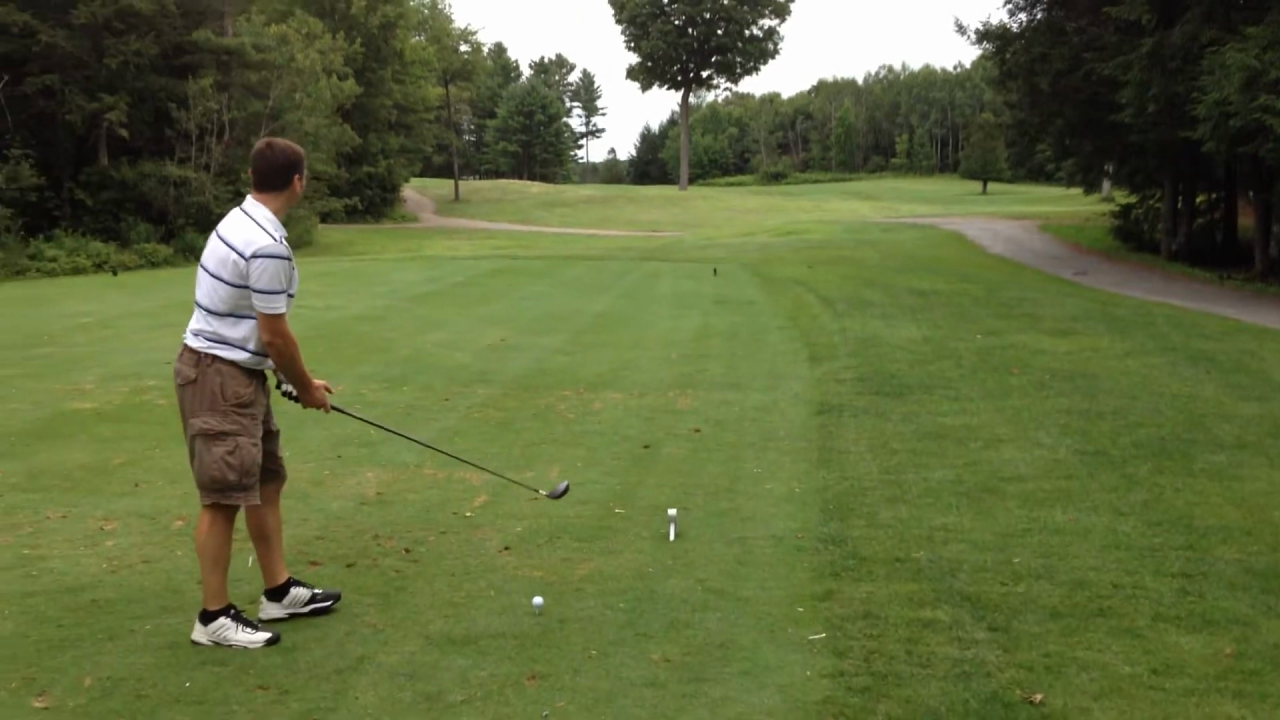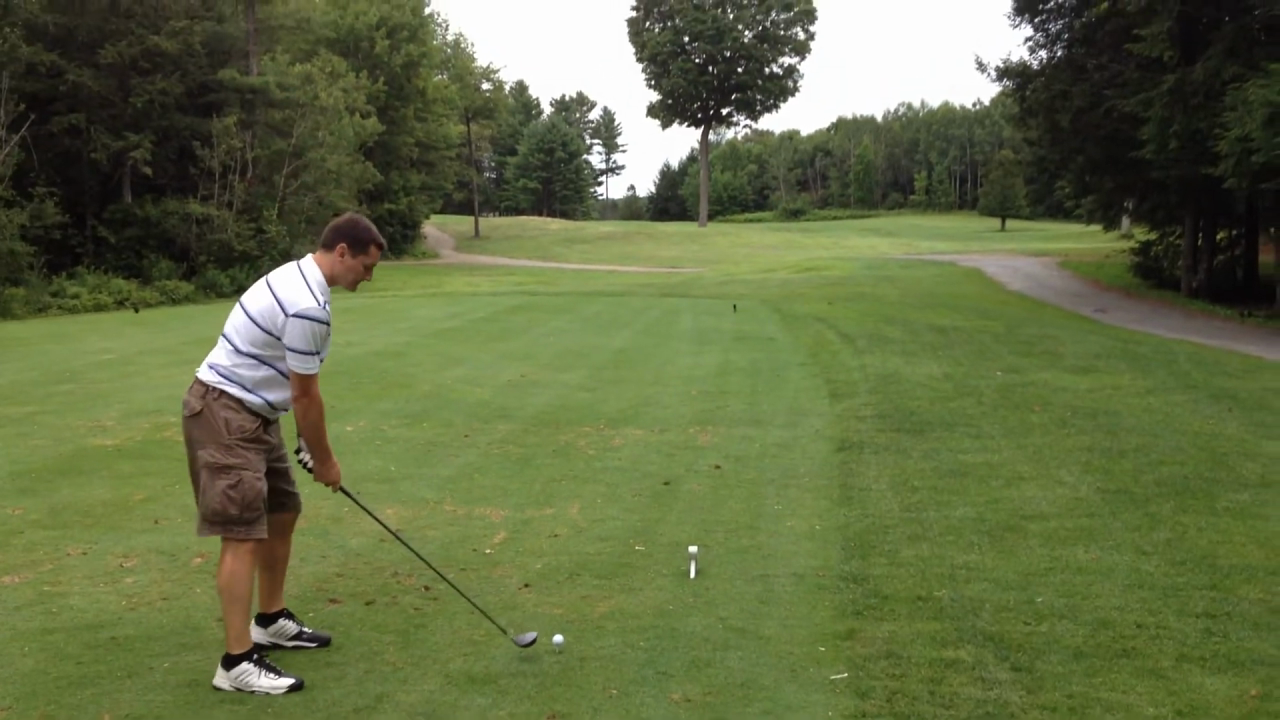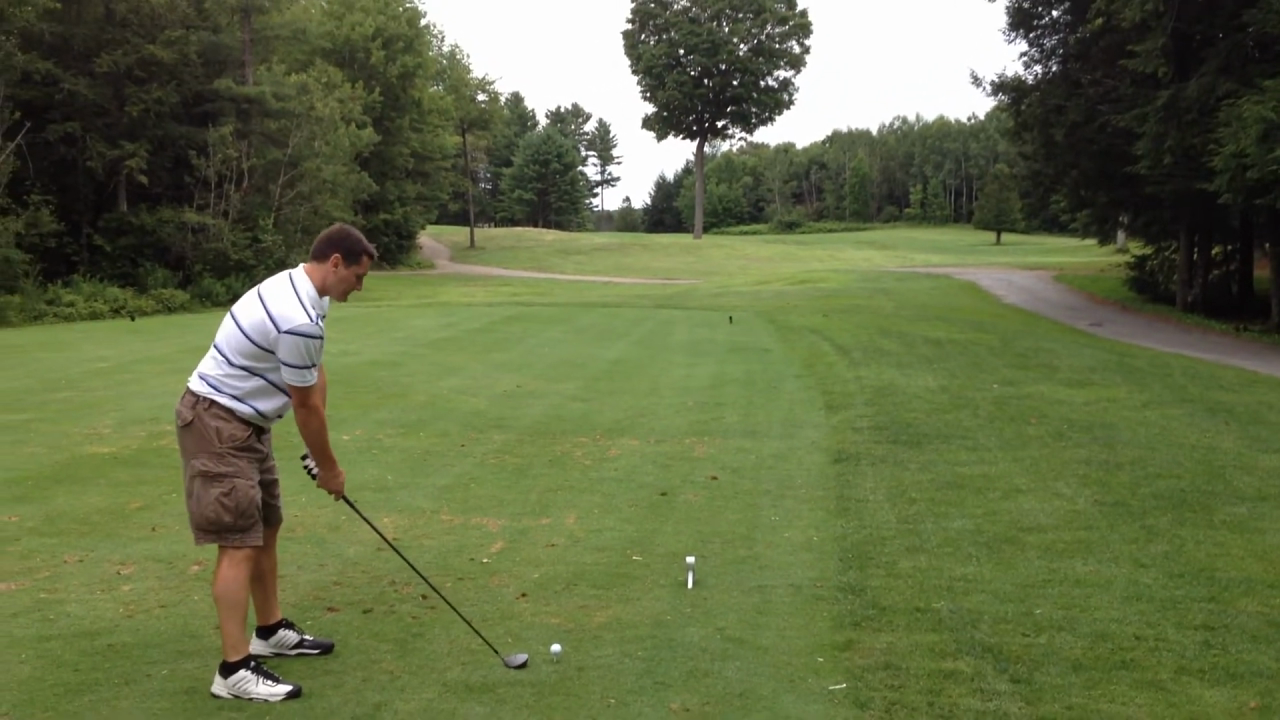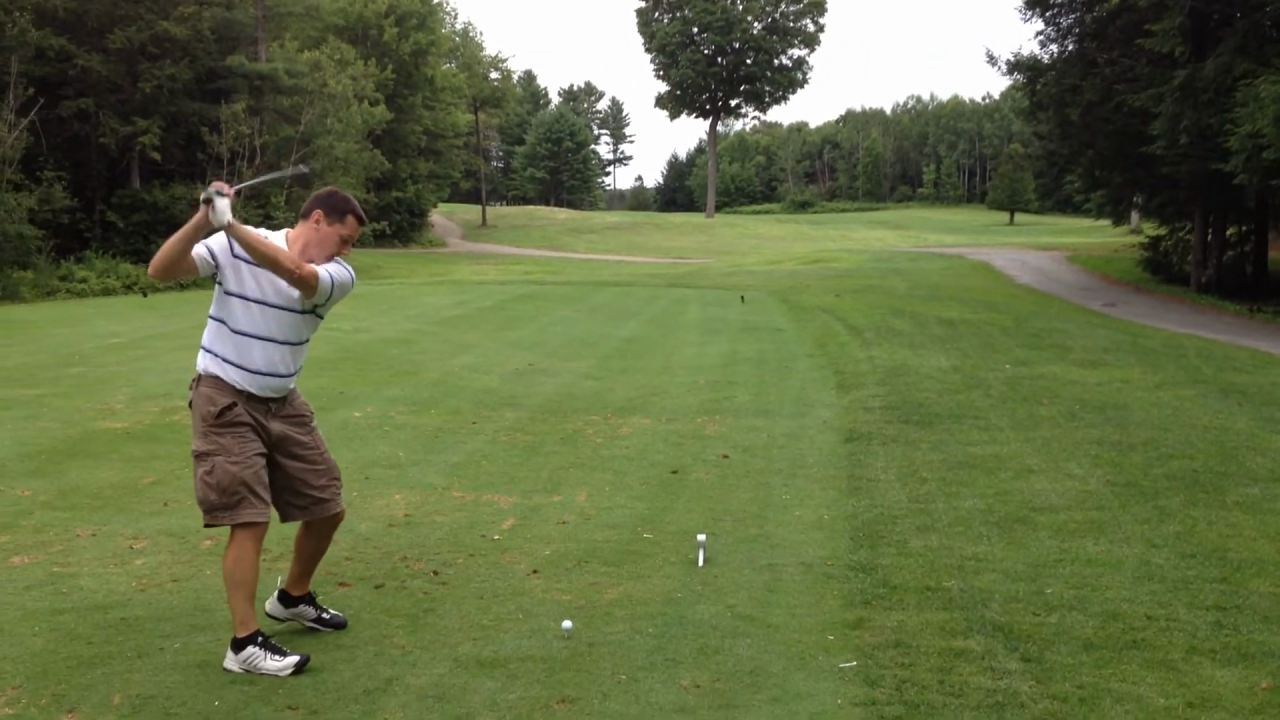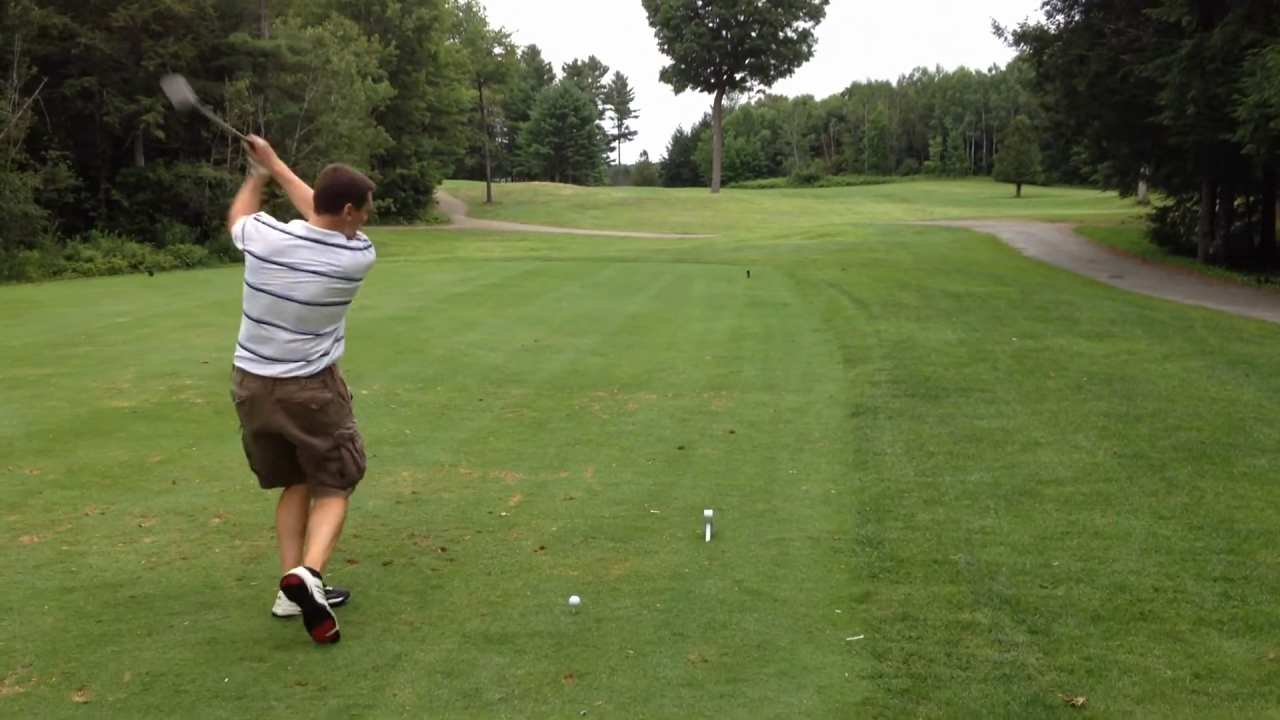
dt=0.7s
person 1, frame 1
left shoulder: (245, 221)
right shoulder: (266, 246)
right elbow: (274, 336)
left wrist: (300, 380)
right wrist: (307, 388)
left hip: (239, 372)
right hip: (221, 375)
left knee: (266, 483)
right knee: (227, 496)
left ankle: (279, 591)
right ankle: (214, 617)
person 1, frame 2
left shoulder: (304, 279)
right shoulder: (307, 307)
left elbow: (301, 387)
right elbow: (305, 396)
left wrist: (311, 447)
right wrist: (324, 460)
left hip: (250, 411)
right hip: (225, 411)
left knee: (281, 514)
right knee: (245, 534)
left ankle: (270, 619)
right ankle: (237, 661)
person 1, frame 3
left shoulder: (301, 289)
right shoulder: (297, 321)
left elbow: (314, 379)
right elbow: (305, 405)
left wrist: (320, 454)
right wrist: (329, 466)
left hip: (244, 421)
right hip: (218, 421)
left knee: (265, 529)
right knee: (239, 542)
left ankle: (271, 630)
right ankle: (234, 668)
person 1, frame 4
left shoulder: (337, 276)
right shoulder: (229, 245)
left elbow: (288, 271)
right elbow: (160, 271)
left wrist: (230, 222)
right wrist: (202, 219)
left hip: (283, 404)
right hip: (225, 400)
left knee: (327, 510)
right knee: (249, 521)
left ankle: (294, 598)
right ankle: (244, 643)
person 1, frame 5
left shoulder: (264, 238)
right shoulder: (359, 255)
left elbow: (239, 214)
right elbow: (316, 213)
left wrist: (260, 170)
right wrist: (275, 164)
left hip: (252, 385)
right hip: (312, 390)
left knee: (294, 483)
right knee: (335, 488)
left ankle: (293, 586)
right ankle: (308, 574)
